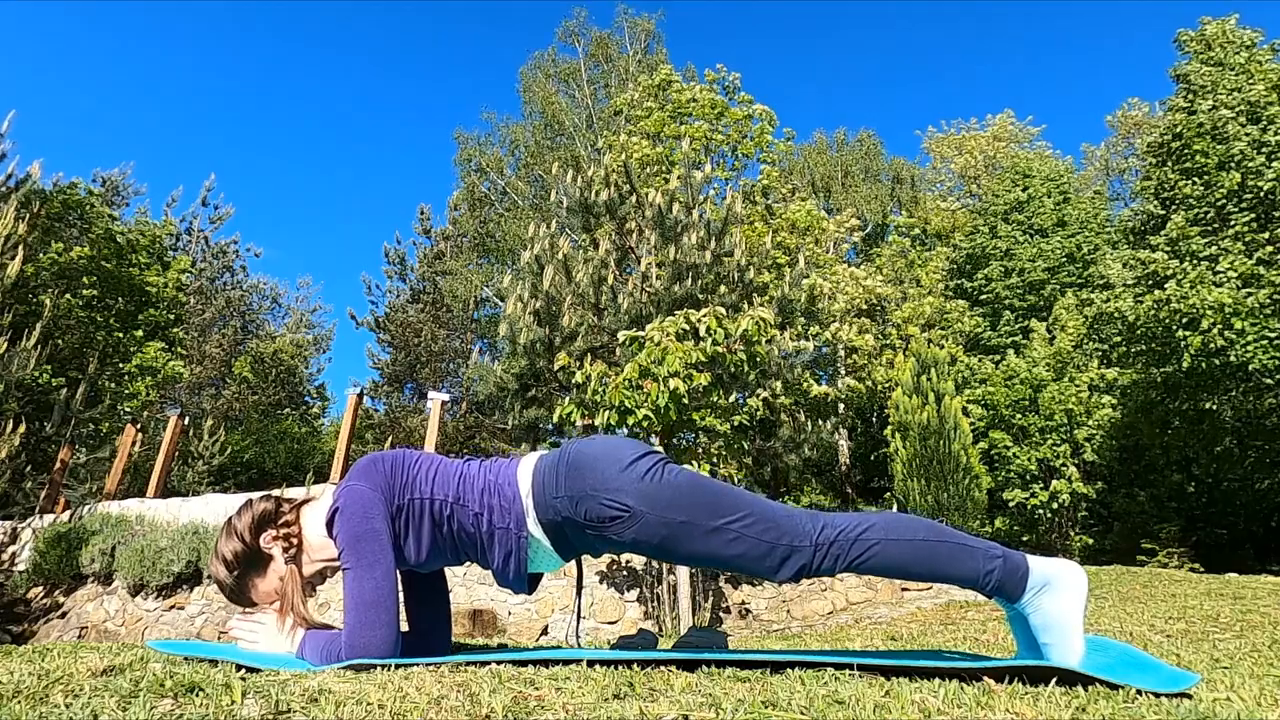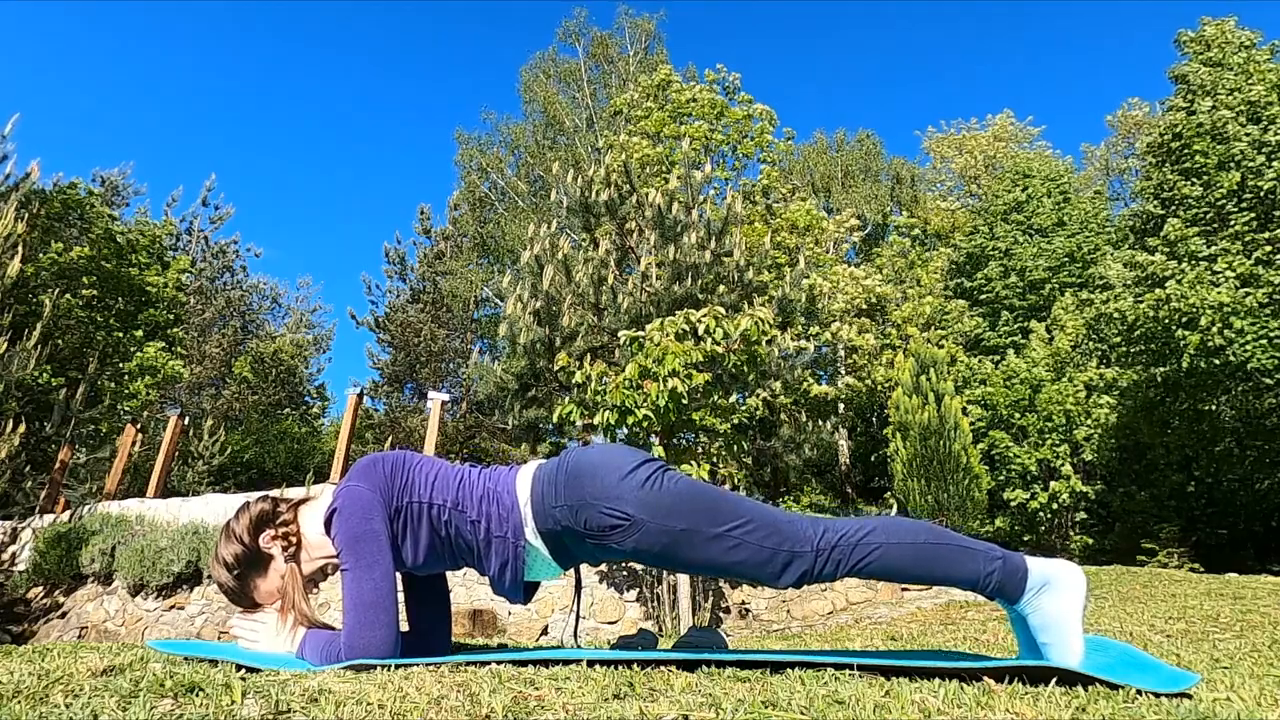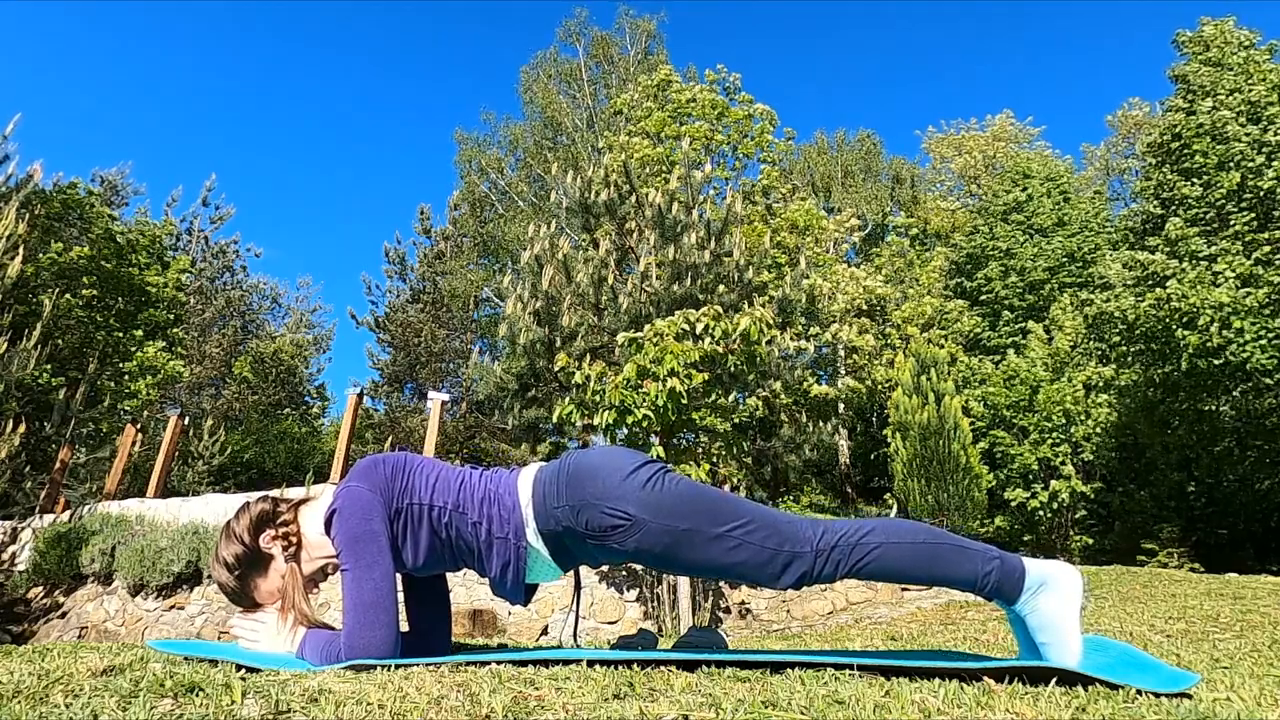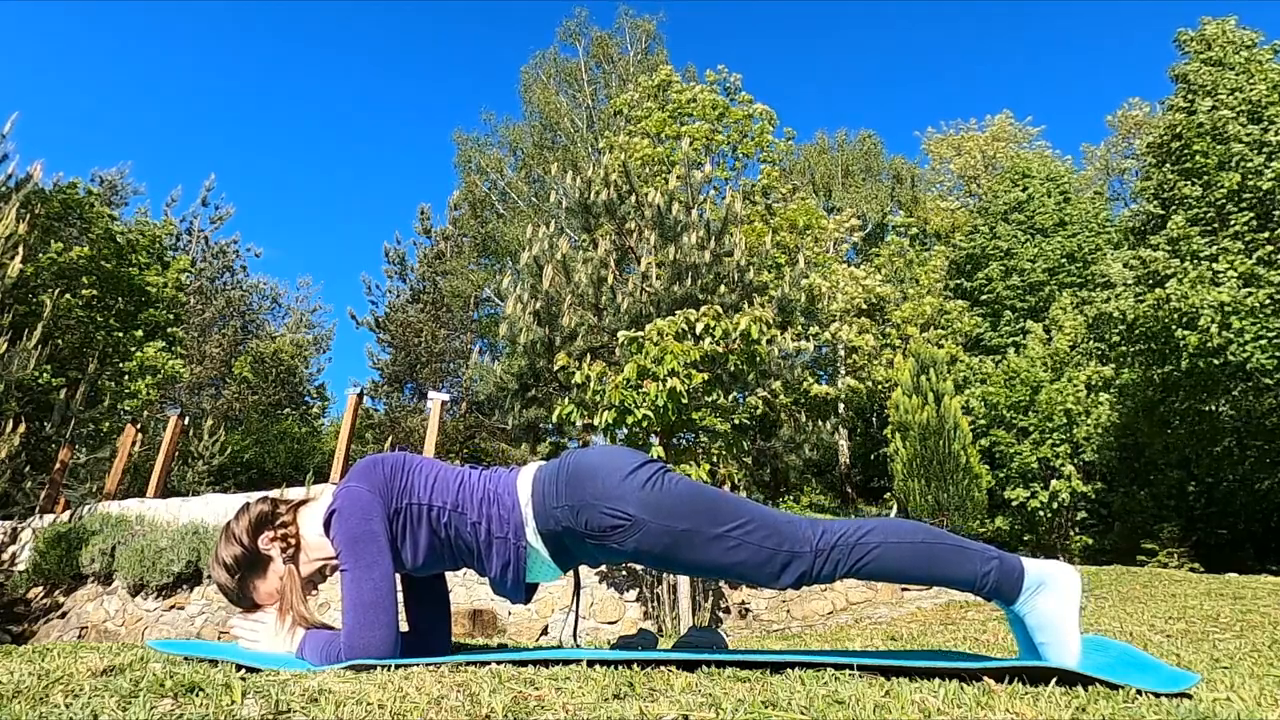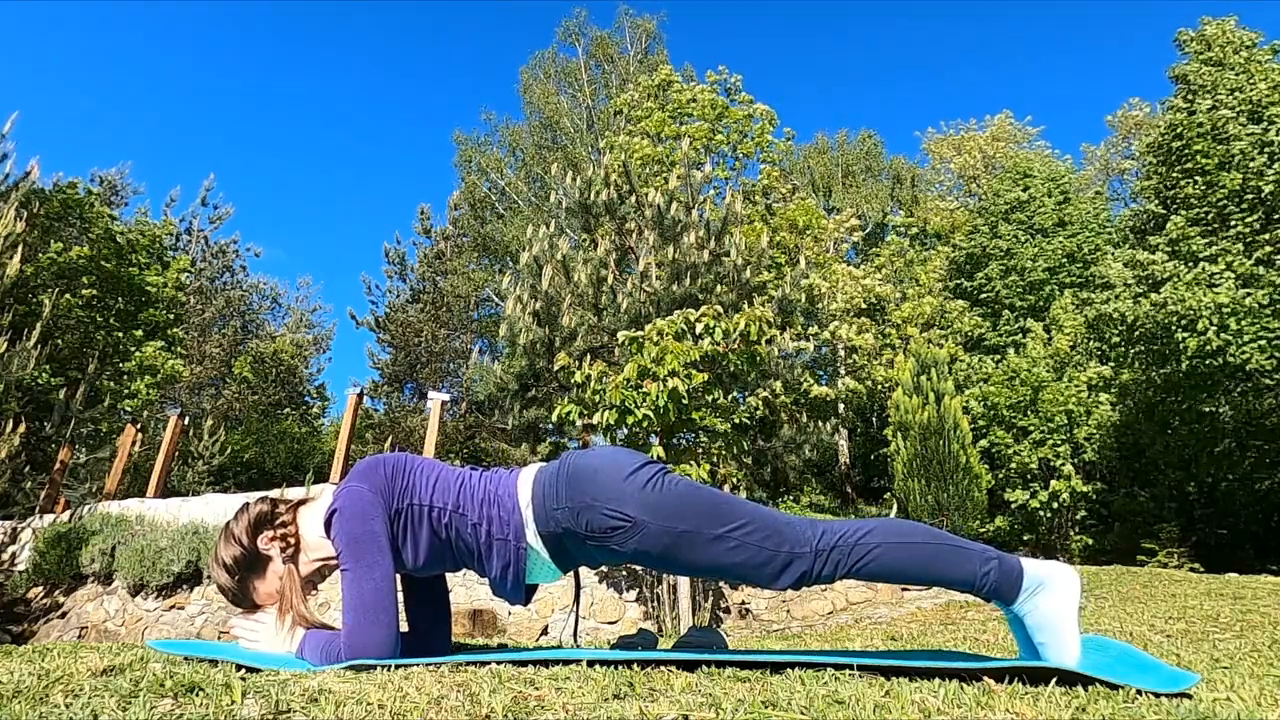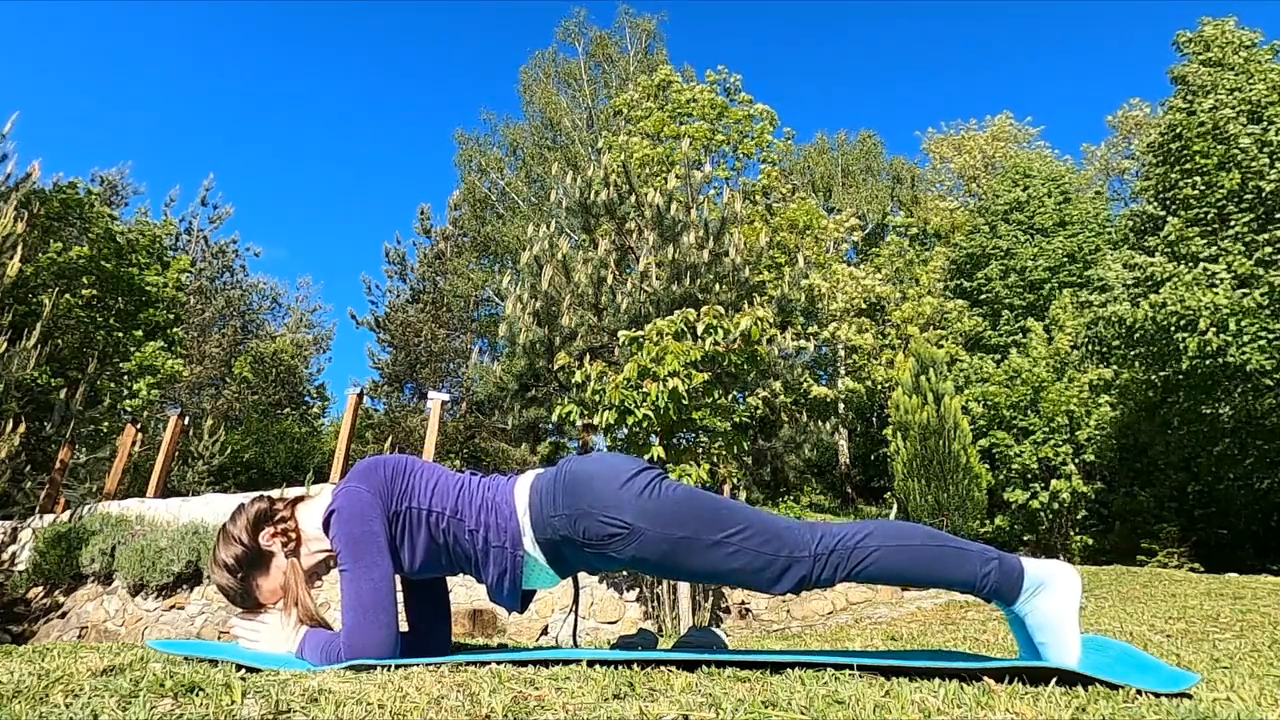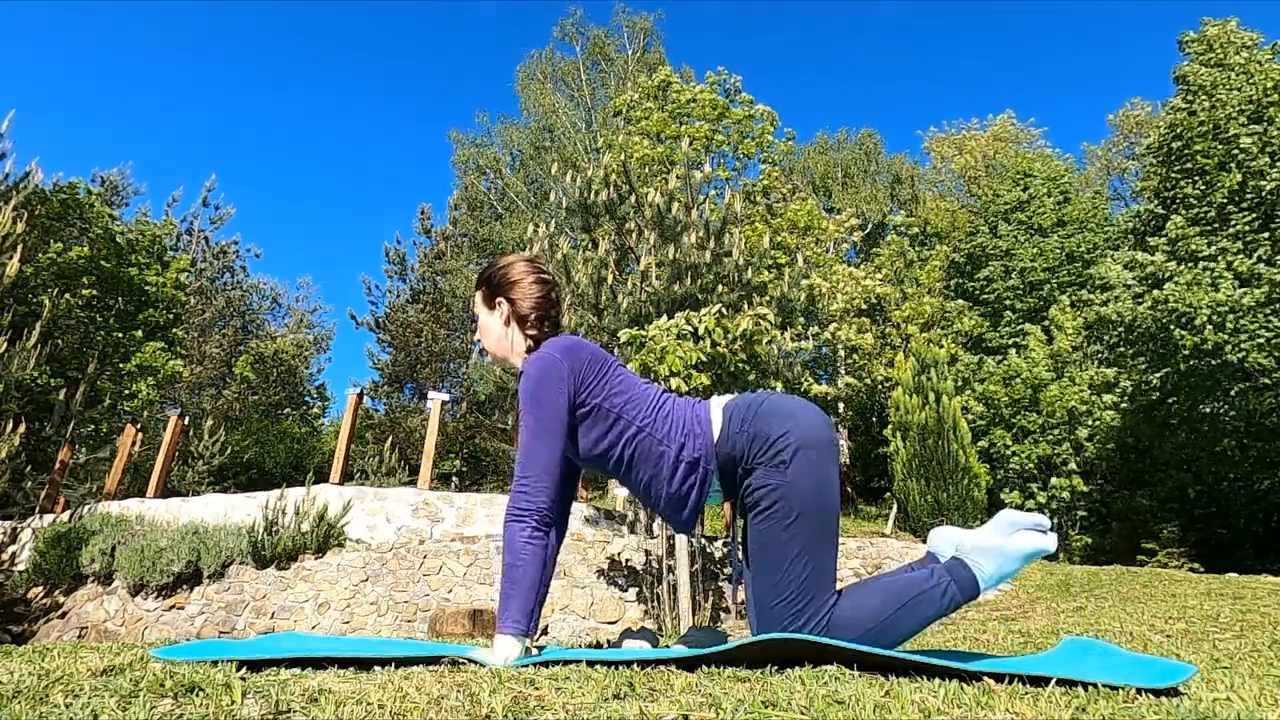
dt=0.7s
person 1, frame 1
left shoulder: (360, 499)
right shoulder: (390, 521)
left elbow: (376, 644)
right elbow: (430, 641)
left wrist: (296, 640)
right wrist: (297, 624)
left hip: (597, 491)
right hip: (589, 496)
left knee: (811, 545)
right knee: (808, 541)
left ankle: (1028, 575)
right ankle: (1016, 580)
person 1, frame 2
left shoulder: (357, 501)
right shoulder: (387, 522)
left elbow: (375, 646)
right elbow: (428, 642)
left wrist: (296, 639)
right wrist: (305, 625)
left hip: (595, 502)
right hip: (590, 501)
left knee: (812, 549)
right knee: (811, 547)
left ankle: (1026, 579)
right ankle: (1017, 583)
person 1, frame 3
left shoulder: (356, 503)
right shoulder: (385, 523)
left elbow: (373, 647)
right elbow: (426, 642)
left wrist: (295, 639)
right wrist: (297, 622)
left hip: (595, 504)
right hip: (589, 507)
left knee: (812, 552)
right knee: (810, 548)
left ankle: (1023, 579)
right ankle: (1016, 580)
person 1, frame 4
left shoulder: (355, 503)
right shoulder: (389, 523)
left elbow: (374, 647)
right elbow: (428, 644)
left wrist: (295, 640)
right wrist: (308, 626)
left hip: (594, 503)
right hip: (590, 504)
left knee: (811, 551)
right knee: (808, 549)
left ankle: (1021, 579)
right ankle: (1015, 582)
person 1, frame 5
left shoulder: (358, 501)
right shoulder: (388, 524)
left elbow: (373, 645)
right elbow: (427, 643)
left wrist: (294, 639)
right wrist: (305, 625)
left hip: (596, 504)
right hip: (590, 506)
left knee: (811, 552)
right knee: (809, 551)
left ankle: (1020, 580)
right ankle: (1014, 580)
person 1, frame 6
left shoulder: (356, 496)
right shoulder: (384, 521)
left elbow: (372, 642)
right elbow: (430, 643)
left wrist: (297, 638)
right wrist: (299, 628)
left hip: (594, 511)
right hip: (587, 509)
left knee: (810, 555)
right knee: (811, 551)
left ankle: (1020, 580)
right ankle: (1014, 580)
person 1, frame 7
left shoulder: (550, 364)
right shoulder: (558, 373)
left elbow: (532, 511)
right elbow: (550, 514)
left wrist: (508, 640)
right wrist: (518, 633)
left hip: (776, 443)
right hip: (764, 446)
left knee: (802, 637)
right knee: (788, 628)
left ankle: (968, 569)
right ankle: (946, 559)
